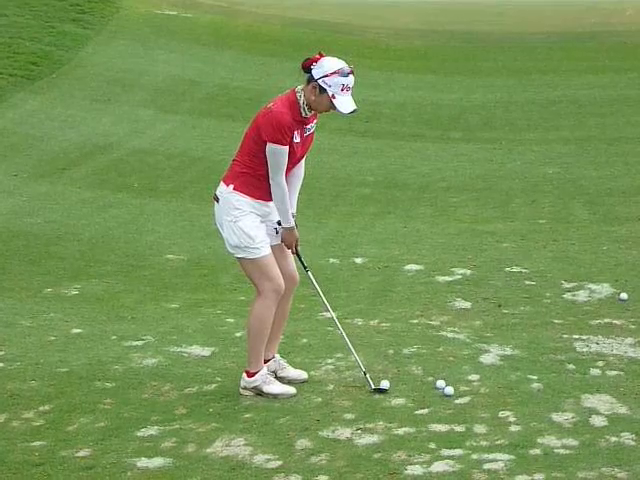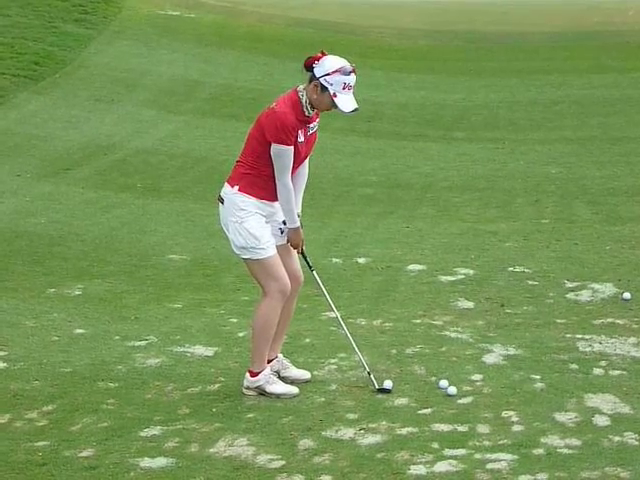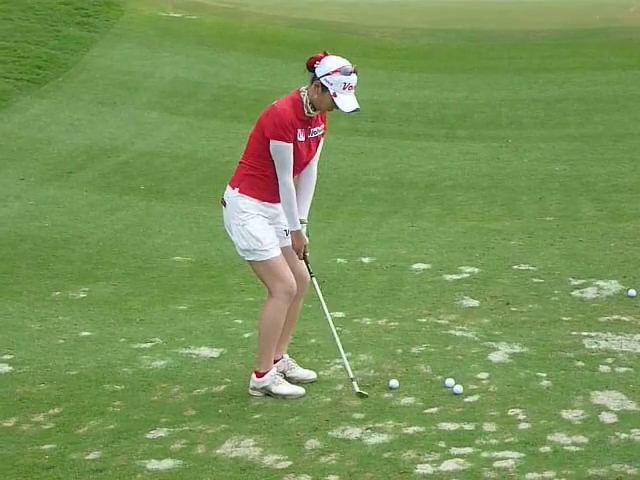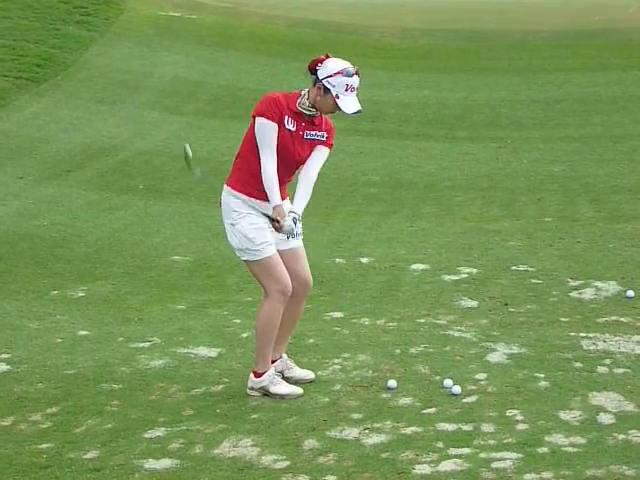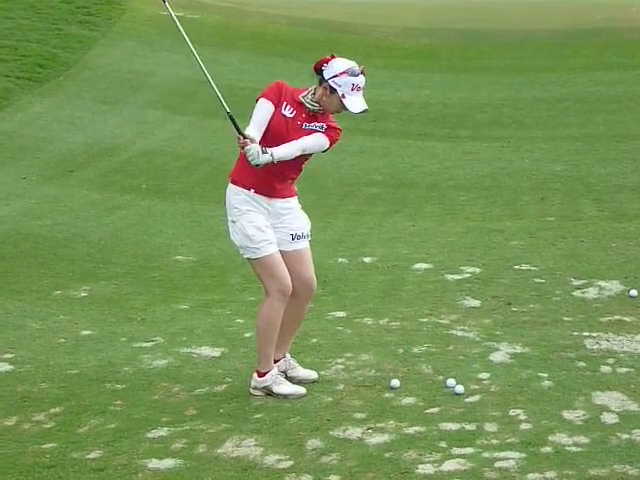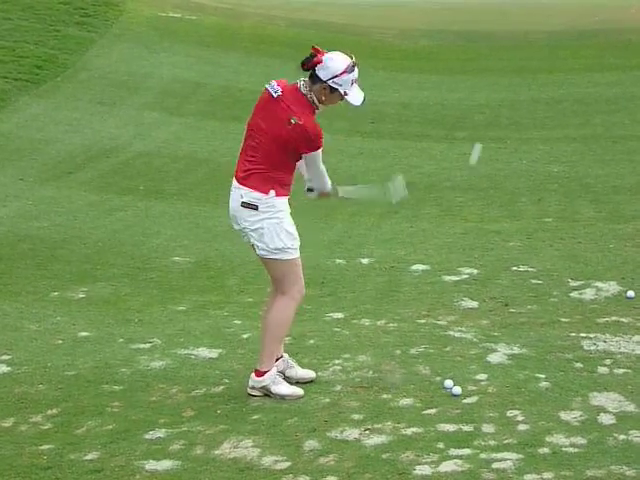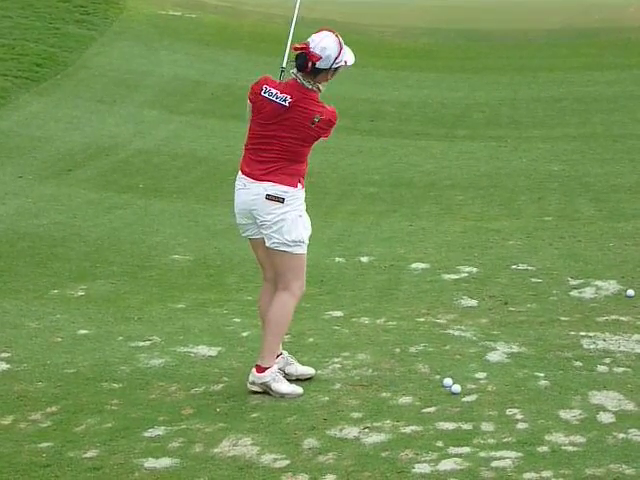
dt=0.4s
person 1, frame 1
left shoulder: (309, 111)
right shoulder: (279, 116)
left elbow: (297, 165)
right elbow: (276, 178)
left wrist: (290, 216)
right wrist: (287, 225)
left hip: (264, 204)
right hip: (240, 204)
left knee: (289, 280)
right knee: (271, 287)
left ankle: (270, 359)
right ankle: (253, 375)
person 1, frame 2
left shoulder: (310, 110)
right shoulder: (283, 117)
left elbow: (301, 167)
right elbow: (283, 178)
left wrist: (294, 217)
right wrist: (294, 226)
left hip: (268, 205)
right hip: (244, 205)
left knee: (294, 280)
right knee: (277, 287)
left ankle: (273, 359)
right ankle: (256, 375)
person 1, frame 3
left shoulder: (318, 116)
right shoulder: (282, 115)
left elbow: (308, 172)
right elbow: (285, 178)
left wrist: (301, 223)
right wrist: (296, 231)
left hip: (273, 207)
right hip: (247, 207)
left knee: (300, 282)
right knee: (283, 288)
left ankle: (279, 359)
right ankle: (262, 376)
person 1, frame 4
left shoulder: (324, 129)
right shoulder: (274, 104)
left elbow: (308, 174)
right elbow: (266, 160)
left wrist: (293, 213)
right wrist: (277, 205)
left hip: (276, 207)
right hip: (243, 205)
left knee: (302, 284)
right knee: (279, 288)
left ankle: (277, 359)
right ankle: (260, 375)
person 1, frame 5
left shoulder: (329, 129)
right shoulder: (279, 92)
left elbow: (297, 148)
right elbow: (253, 131)
left wrist: (265, 154)
right wrist: (251, 138)
left hip: (284, 204)
right hip: (247, 200)
left knee: (305, 285)
right knee: (280, 288)
left ankle: (280, 358)
right ankle: (264, 375)
person 1, frame 6
left shoulder: (277, 89)
right shoulder: (307, 128)
right elbow: (314, 172)
left wrist: (315, 182)
right wrist: (325, 187)
left hip: (246, 196)
right hip: (265, 205)
left knee: (283, 283)
right knee: (292, 290)
left ankle: (275, 358)
right ankle: (262, 375)
person 1, frame 7
left shoulder: (262, 87)
right shoulder: (325, 116)
left hip: (246, 190)
right hip: (280, 199)
left knee: (272, 280)
right knee: (292, 287)
left ankle: (275, 355)
right ankle: (263, 370)
